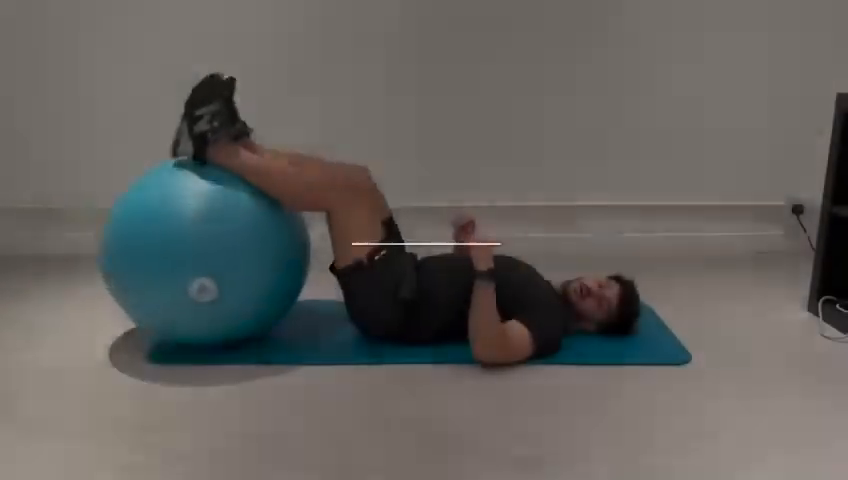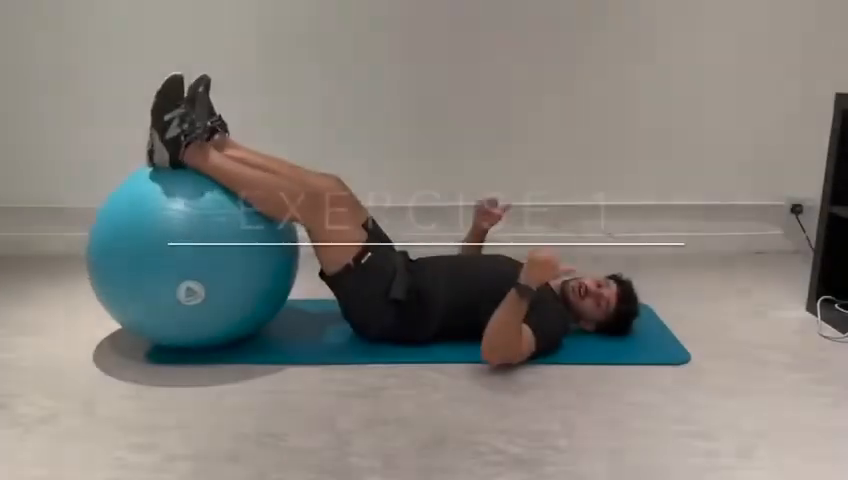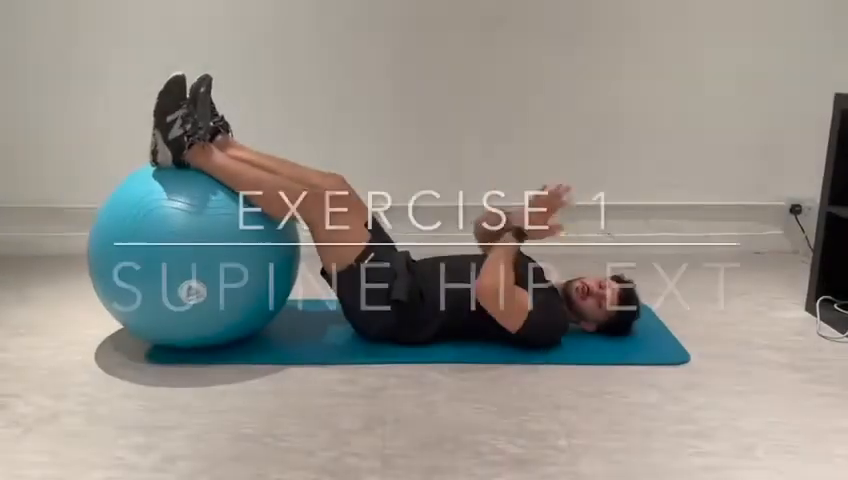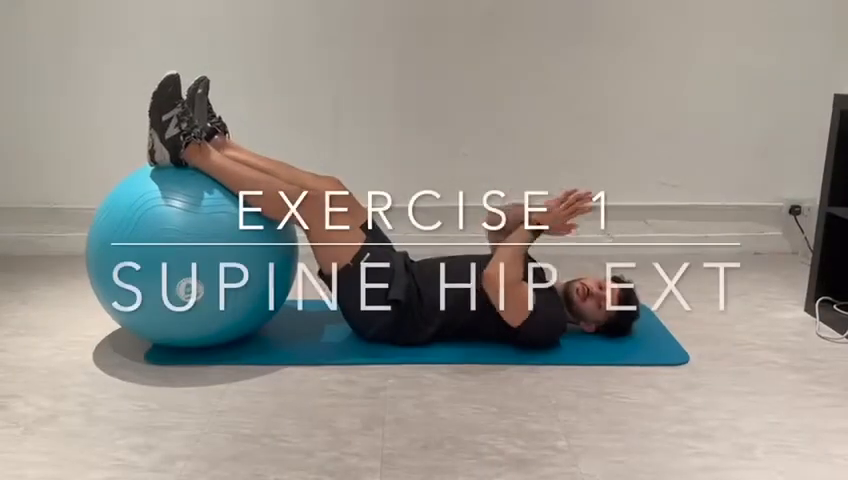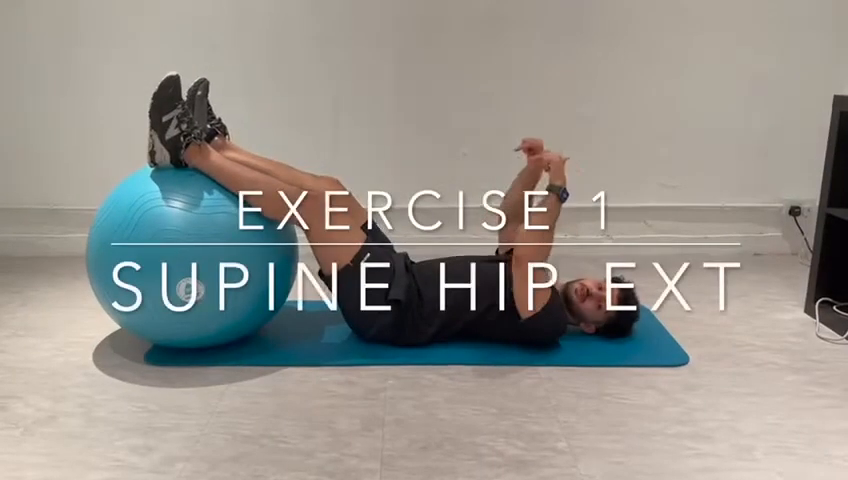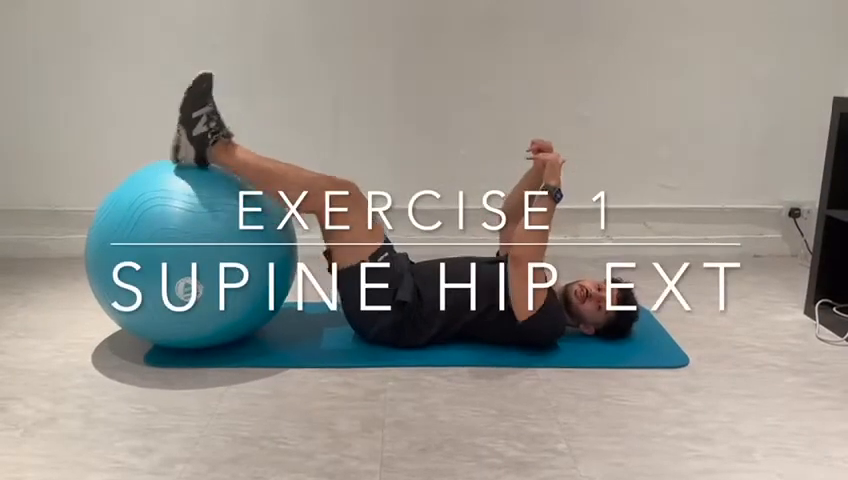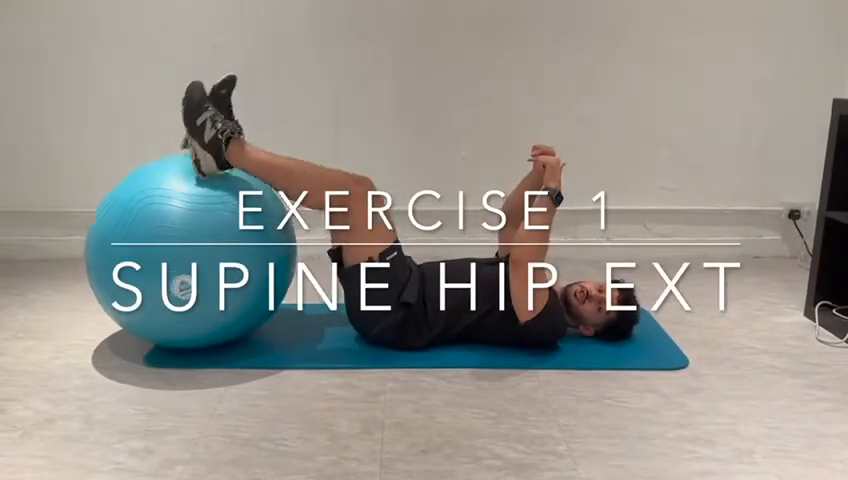
dt=0.4s
person 1, frame 1
left shoulder: (550, 324)
right shoulder: (543, 292)
left elbow: (486, 348)
left wrist: (485, 271)
right wrist: (462, 246)
left hip: (395, 309)
right hip: (408, 280)
left knee: (346, 186)
right knee: (352, 179)
left ankle: (214, 148)
right ankle: (237, 143)
person 1, frame 2
left shoulder: (550, 323)
right shoulder: (542, 292)
left elbow: (495, 352)
left wrist: (525, 288)
right wrist: (480, 229)
left hip: (393, 309)
right hip: (402, 278)
left knee: (320, 200)
right knee: (327, 190)
left ankle: (188, 151)
right ankle: (215, 142)
person 1, frame 3
left shoulder: (547, 322)
right shoulder: (537, 280)
left elbow: (486, 291)
right elbow: (485, 228)
left wrist: (519, 231)
right wrist: (525, 220)
left hip: (393, 310)
right hip: (402, 279)
left knee: (321, 200)
right knee: (332, 187)
left ankle: (191, 152)
right ankle: (216, 141)
person 1, frame 4
left shoulder: (546, 322)
right shoulder: (537, 280)
left elbow: (494, 281)
right elbow: (498, 227)
left wrist: (538, 222)
right wrist: (544, 214)
left hip: (392, 311)
right hip: (401, 280)
left knee: (316, 202)
right knee: (328, 190)
left ankle: (187, 149)
right ankle: (213, 140)
person 1, frame 5
left shoulder: (547, 321)
right shoulder: (539, 290)
left elbow: (528, 259)
right elbow: (510, 221)
left wrist: (557, 191)
right wrist: (534, 168)
left hip: (391, 311)
right hip: (400, 281)
left knee: (315, 203)
right knee: (329, 191)
left ankle: (189, 151)
right ankle: (216, 144)
person 1, frame 6
left shoulder: (546, 323)
right shoulder: (538, 292)
left elbow: (523, 257)
right elbow: (510, 222)
left wrist: (552, 192)
right wrist: (538, 173)
left hip: (390, 312)
right hip: (404, 284)
left knee: (342, 195)
right knee: (329, 193)
left ankle: (211, 148)
right ankle: (213, 152)
person 1, frame 7
left shoulder: (548, 324)
right shoulder: (539, 291)
left elbow: (526, 258)
right elbow: (510, 222)
left wrist: (552, 195)
right wrist: (538, 174)
left hip: (392, 313)
right hip: (405, 288)
left knee: (355, 190)
right knee: (343, 191)
left ankle: (227, 150)
right ankle: (228, 146)
